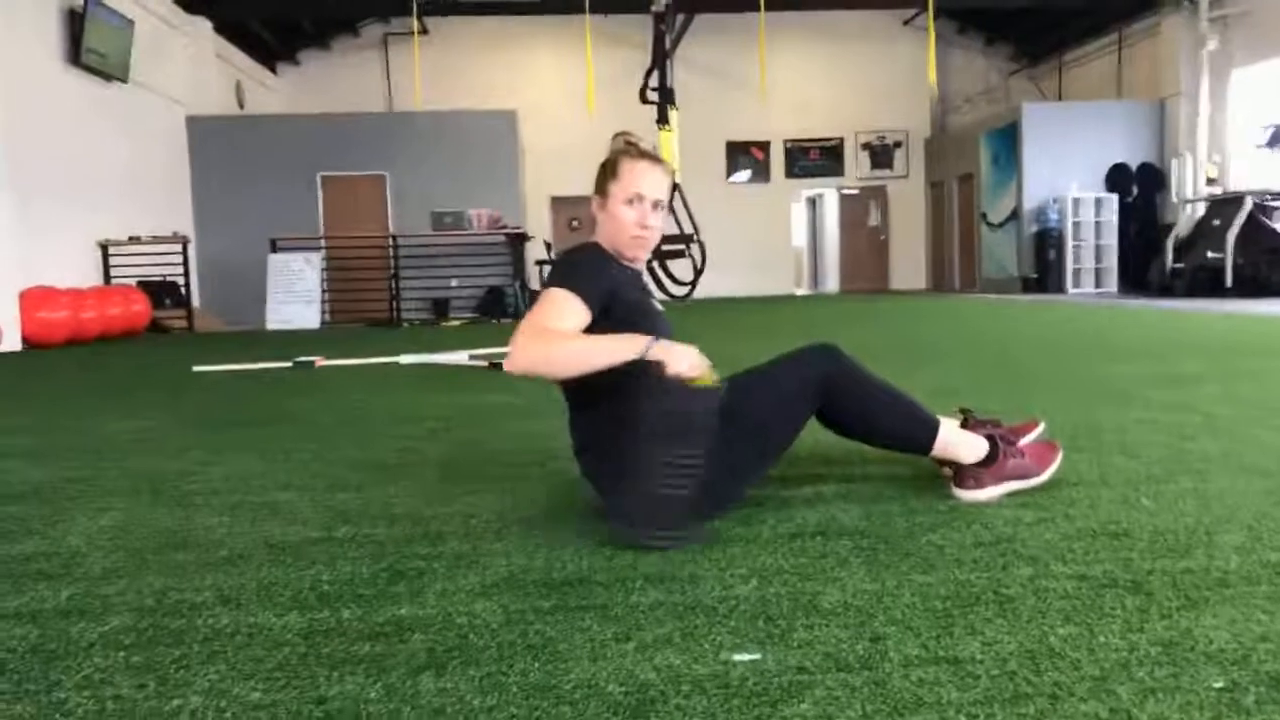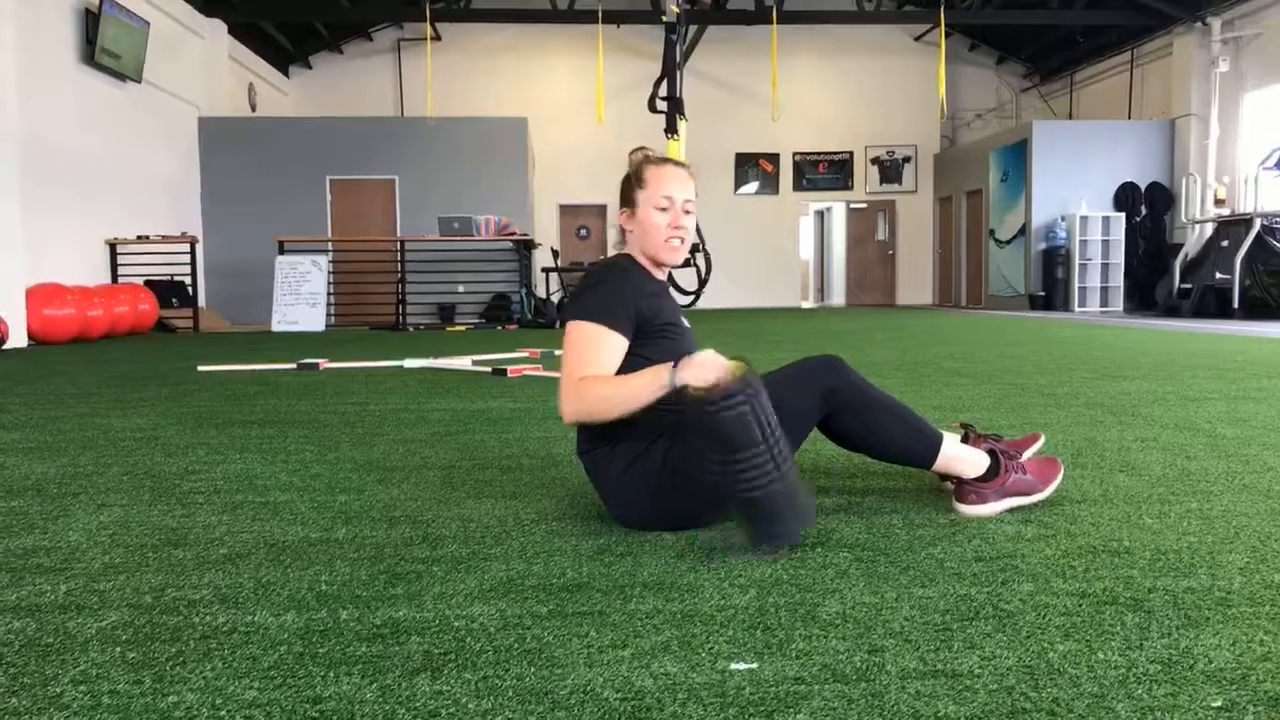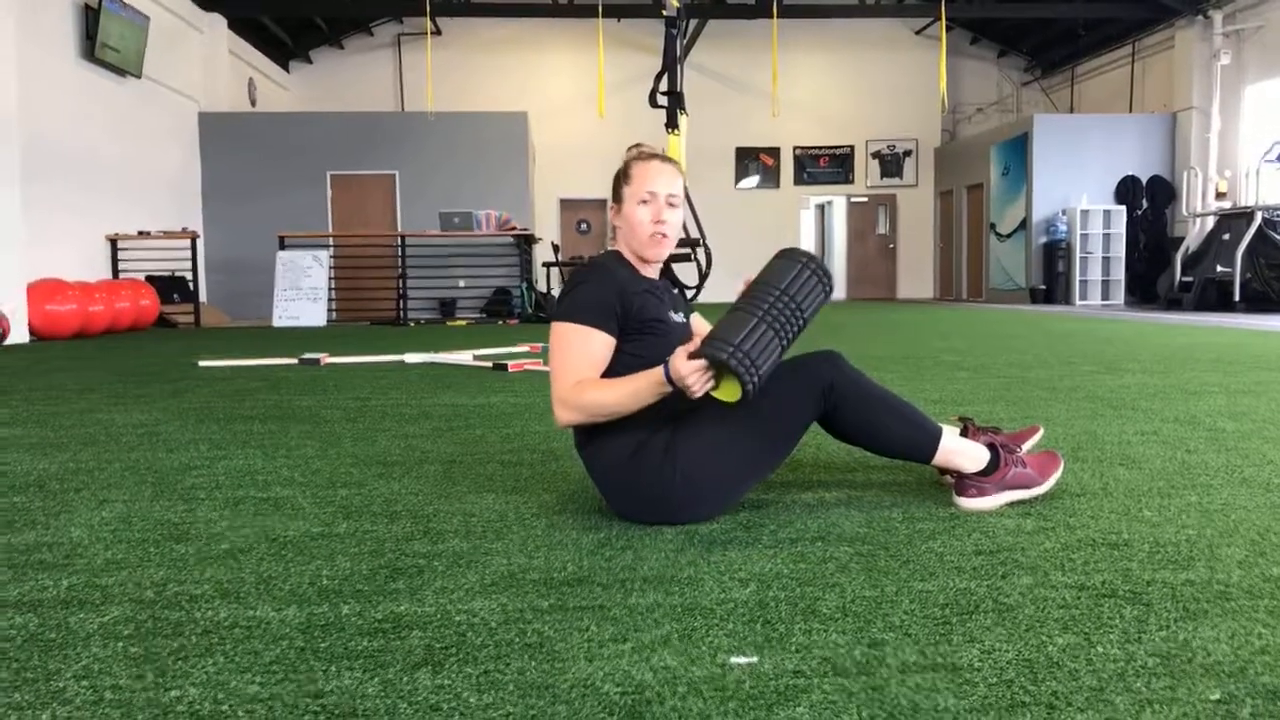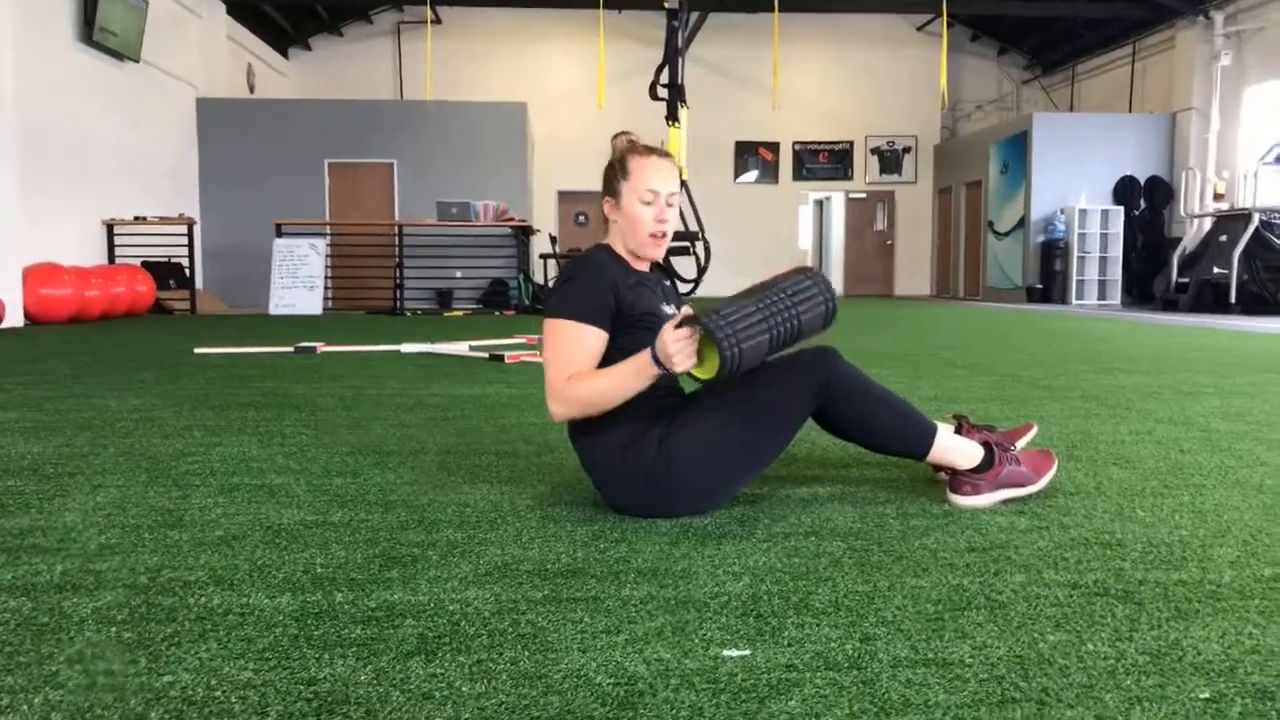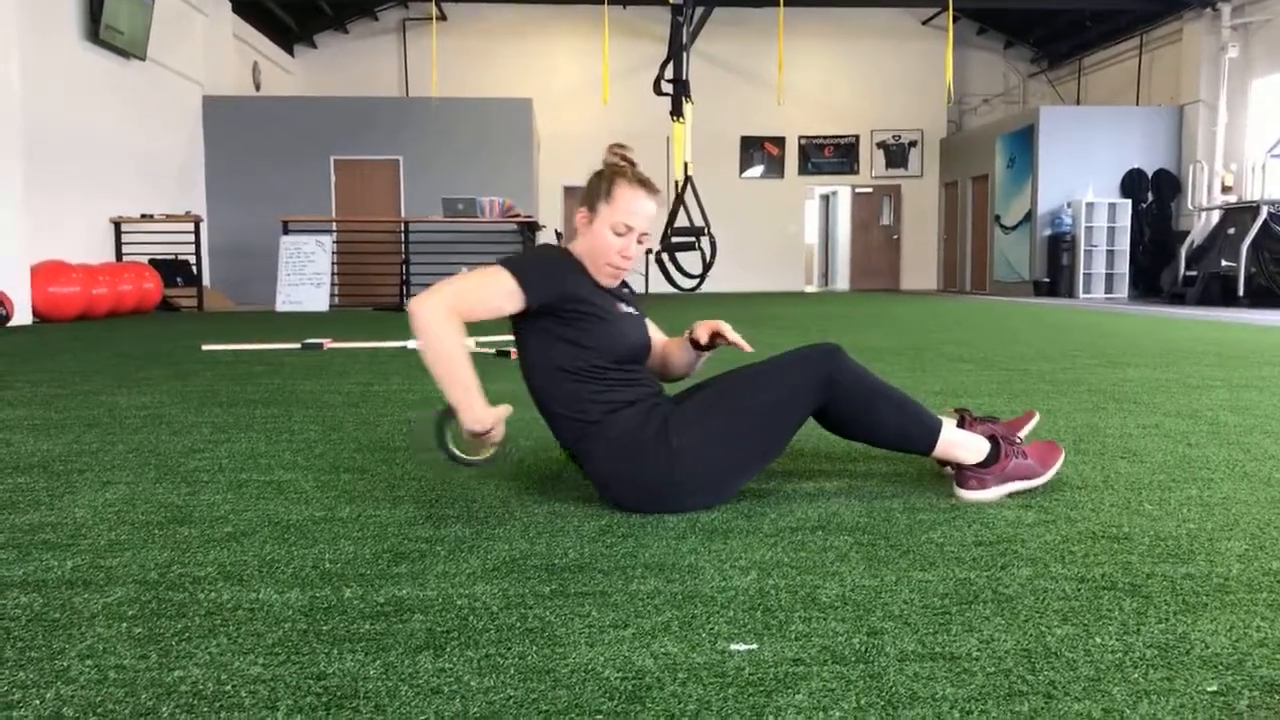
dt=1s
person 1, frame 1
left shoulder: (620, 274)
right shoulder: (588, 268)
right elbow: (525, 351)
left wrist: (682, 362)
right wrist: (649, 347)
left knee: (812, 376)
right knee: (820, 366)
left ankle: (963, 436)
right ankle: (978, 456)
person 1, frame 2
left shoulder: (647, 287)
right shoulder: (613, 284)
right elbow: (577, 400)
left wrist: (705, 381)
right wrist: (676, 372)
left hip: (663, 464)
right hip: (649, 482)
left knee: (820, 385)
right knee: (824, 378)
left ankle: (966, 451)
right ankle: (979, 471)
person 1, frame 3
left shoulder: (657, 286)
right shoulder: (598, 284)
right elbow: (568, 403)
right wrist: (668, 378)
left hip: (672, 450)
right hip: (651, 478)
left knee: (817, 376)
right knee: (822, 375)
left ankle: (964, 445)
right ankle: (981, 466)
person 1, frame 4
left shoulder: (649, 278)
right shoulder: (591, 278)
left elbow: (705, 349)
right elbow: (562, 400)
right wrist: (657, 361)
left hip: (667, 443)
right hip: (647, 471)
left knee: (813, 371)
right knee: (820, 371)
left ankle: (959, 441)
right ankle: (975, 465)
person 1, frame 5
left shoulder: (609, 291)
right shoulder: (550, 272)
left elbow: (664, 364)
right elbow: (431, 307)
left wrist: (697, 340)
right wrist: (477, 416)
left hip: (657, 442)
right hip: (649, 464)
left knee: (817, 369)
right knee: (824, 368)
left ankle: (962, 435)
right ankle: (978, 460)
